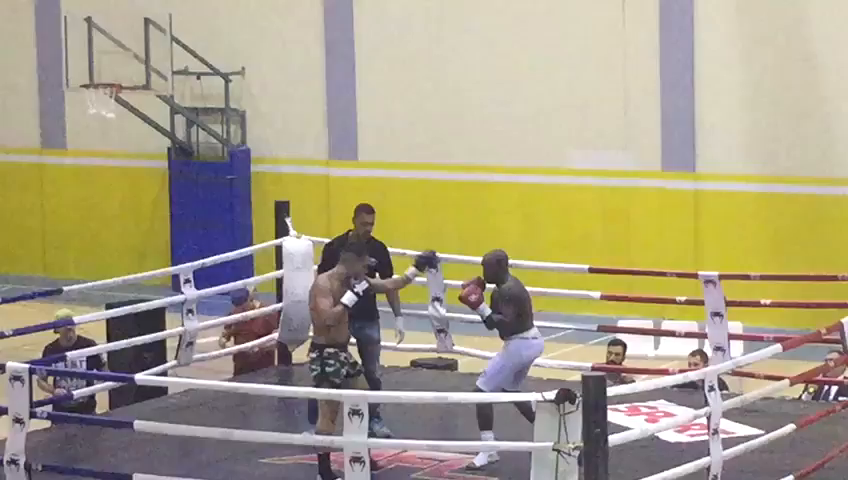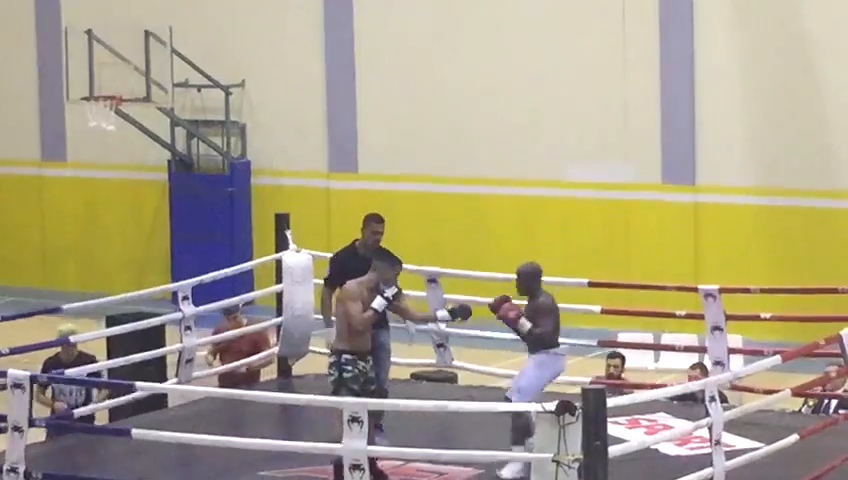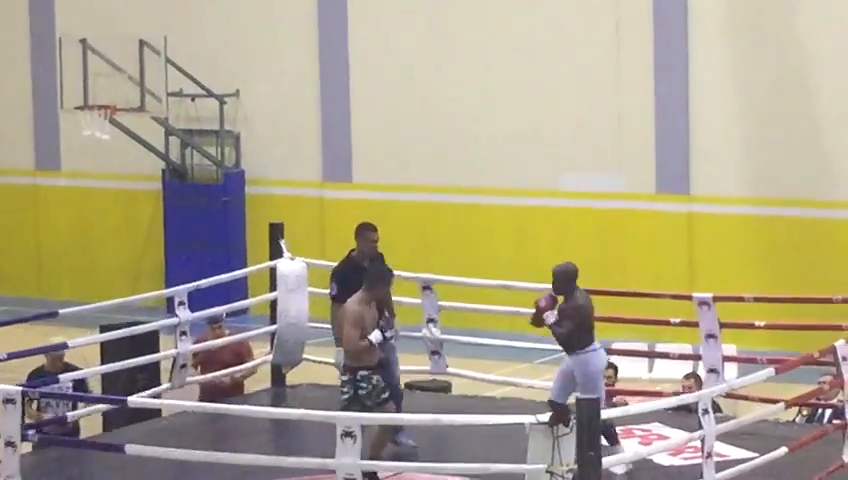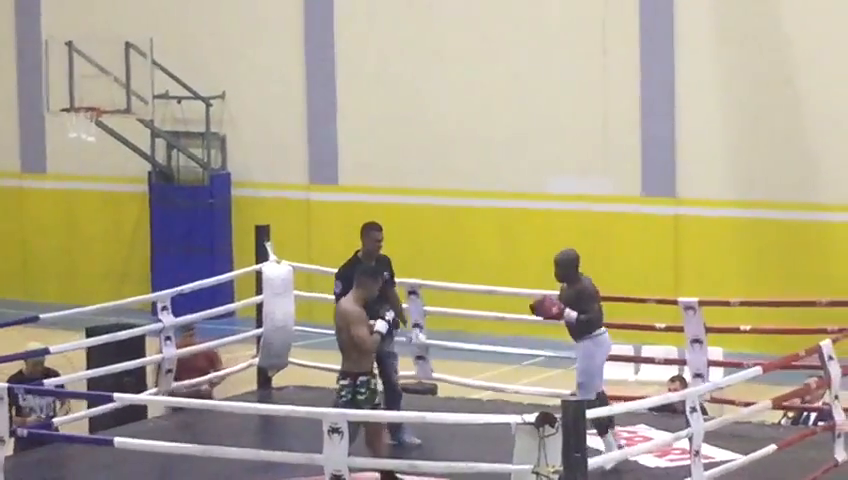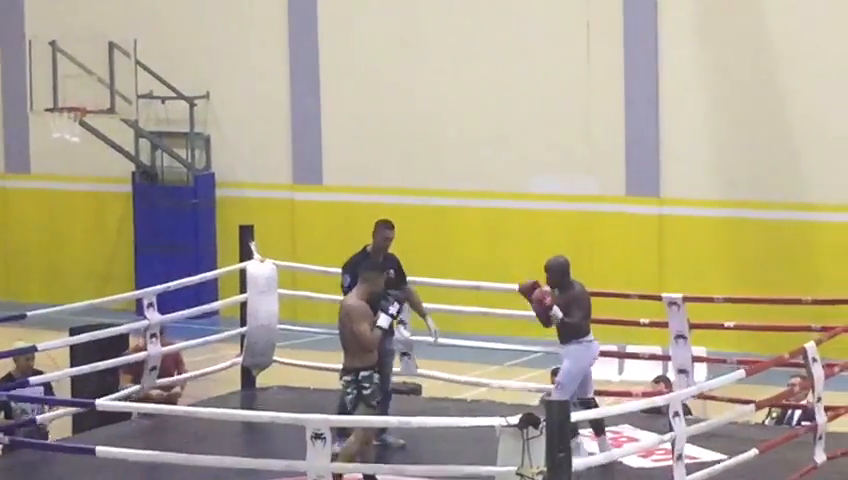
dt=0.3s
person 1, frame 1
left shoulder: (379, 249)
right shoulder: (334, 247)
left wrist: (398, 317)
left hip: (368, 319)
left knee: (372, 373)
left ankle: (374, 419)
right ankle: (315, 423)
person 1, frame 2
right shoulder: (342, 258)
right elbow: (327, 294)
right wrist: (329, 327)
left hip: (379, 327)
left knee: (380, 383)
left ankle: (376, 429)
person 1, frame 3
left shoulder: (378, 260)
right shoulder: (343, 271)
right elbow: (336, 310)
left wrist: (393, 317)
right wrist: (339, 347)
left knee: (393, 383)
left ankle: (396, 431)
person 1, frame 4
left shoulder: (385, 263)
right shoulder: (348, 271)
left wrist: (404, 322)
left hip: (385, 335)
left knee: (393, 386)
left ankle: (397, 432)
person 1, frame 5
left shoulder: (392, 262)
right shoulder: (355, 264)
left elbow: (406, 291)
left wrist: (426, 318)
left hip: (385, 333)
left knee: (384, 387)
left ankle: (380, 432)
right ankle: (341, 436)
person 2, frame 1
left shoulder: (354, 281)
right shoulder: (323, 283)
left elbow: (388, 285)
right elbow: (328, 319)
left wrist: (416, 268)
right wrist: (353, 294)
left hip: (341, 351)
right hip: (324, 354)
right knee: (330, 410)
person 2, frame 2
left shoulder: (383, 292)
right shoulder: (351, 289)
left elbow: (413, 316)
right elbow: (359, 324)
left wrist: (448, 314)
right wrist: (382, 300)
left hip: (365, 358)
right hip: (345, 359)
left knee: (371, 413)
person 2, frame 3
left shoulder: (371, 305)
right shoulder: (353, 310)
right elbow: (351, 348)
left wrist: (378, 354)
right wrist: (379, 335)
left hip: (373, 373)
right hip: (357, 377)
left knee: (390, 423)
person 2, frame 4
left shoulder: (349, 305)
right shoulder: (352, 311)
right elbow: (368, 347)
left wrist: (376, 323)
right wrist: (383, 324)
left hip: (365, 377)
right hip: (355, 381)
left knee: (377, 428)
right knee: (346, 434)
person 2, frame 5
left shoulder: (358, 302)
right shoulder: (355, 306)
right elbow: (369, 343)
left wrist: (384, 314)
right wrist: (386, 317)
left hip: (368, 372)
right hip: (360, 376)
left knee: (367, 432)
right knee: (361, 434)
person 3, frame 1
left shoulder: (506, 290)
right shoulder: (509, 287)
left elbow: (504, 323)
right elbow: (495, 322)
left wrist: (480, 307)
right wrist: (478, 302)
left hip: (519, 345)
right hip: (531, 342)
left knee: (481, 390)
right knee: (509, 391)
left ankle: (488, 450)
person 3, frame 2
left shoulder: (543, 304)
right shoulder: (535, 302)
left elbow: (546, 337)
right elbow: (529, 334)
left wrist: (521, 322)
right wrist: (511, 319)
left hip: (547, 359)
right hip: (540, 358)
left knee: (516, 404)
right knee: (514, 399)
left ankle: (518, 461)
right ankle: (531, 449)
person 3, frame 3
left shoulder: (578, 305)
right shoulder: (573, 296)
left elbow: (562, 338)
right elbow: (562, 323)
left wrist: (546, 317)
right wrist: (546, 316)
left hip: (587, 359)
right hip: (576, 358)
right knee: (555, 402)
person 3, frame 4
left shoulder: (585, 287)
right shoulder: (568, 285)
left elbow: (595, 320)
right elbow: (568, 307)
left wrist: (566, 314)
right wrist: (552, 309)
left hip: (593, 343)
right hip: (586, 342)
left knee: (587, 398)
right knee: (596, 392)
left ankle: (610, 448)
right ankle: (613, 442)
person 3, frame 5
left shoulder: (577, 293)
right shoulder: (559, 291)
left elbow: (575, 325)
right elbow: (547, 322)
left wrist: (553, 310)
right wrist: (534, 300)
left hip: (580, 349)
right hip: (575, 348)
left knee: (558, 401)
right knee: (586, 399)
left ankle: (577, 451)
right ankle: (604, 449)
